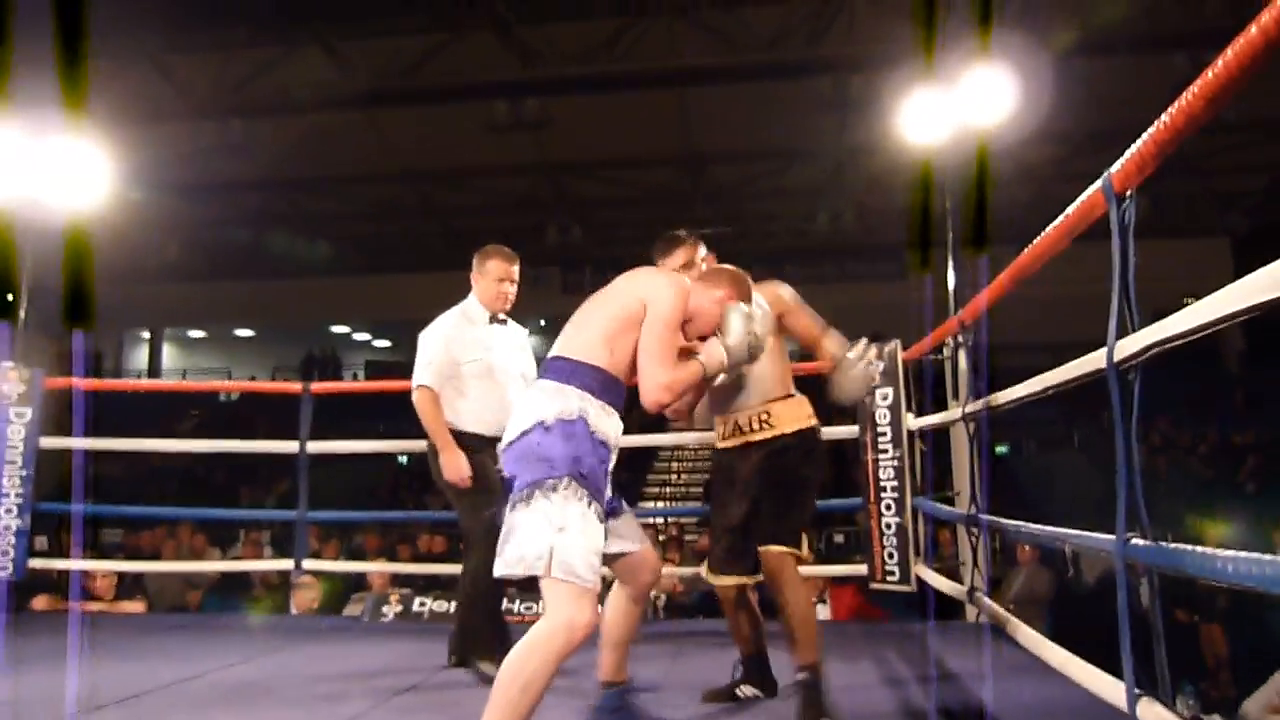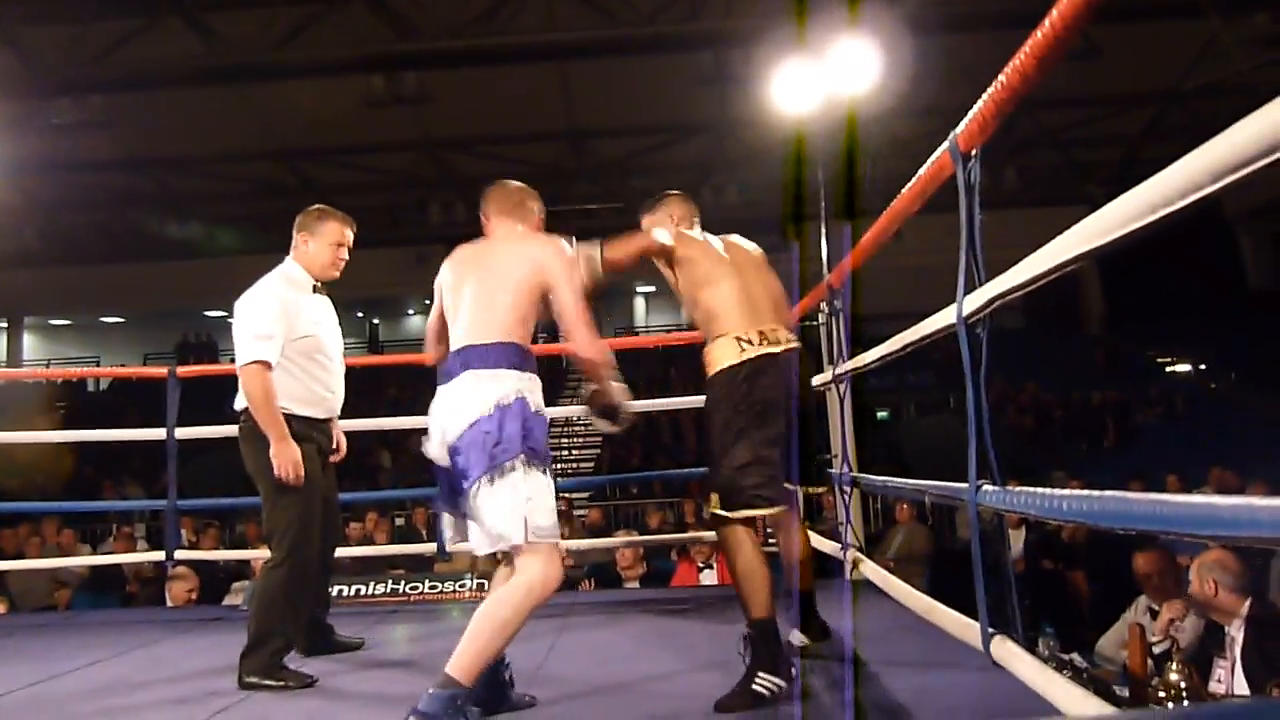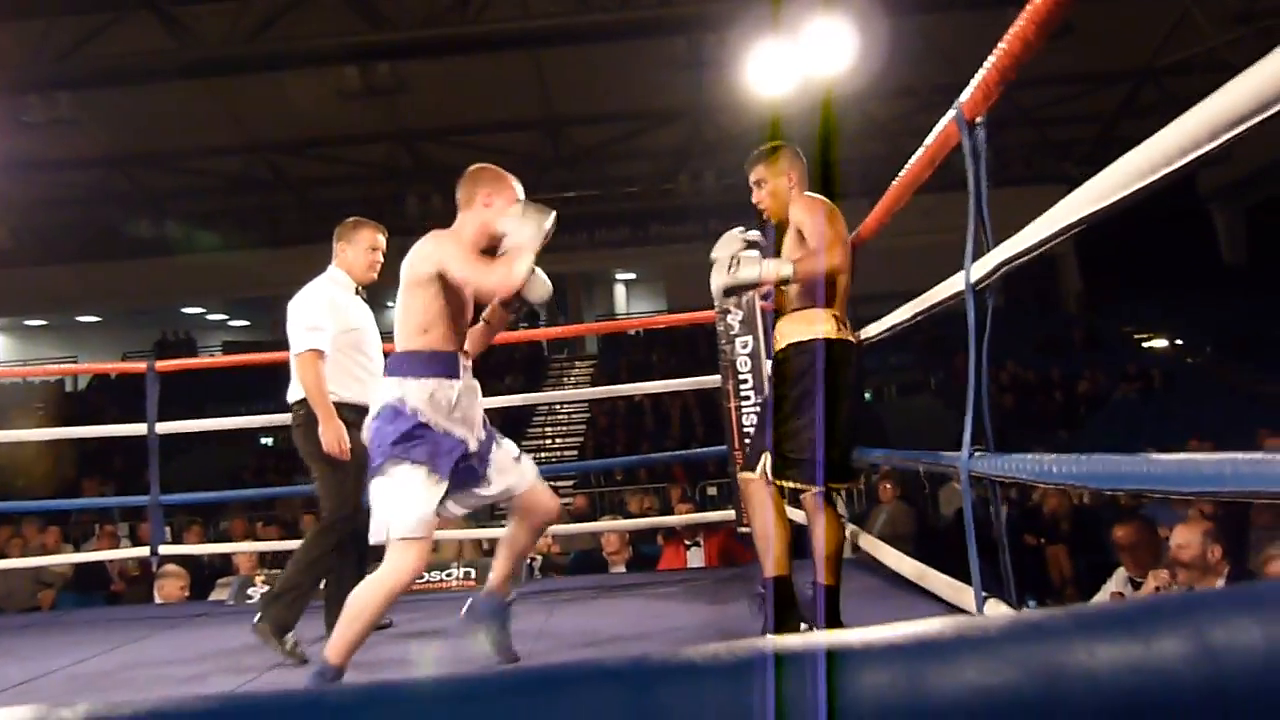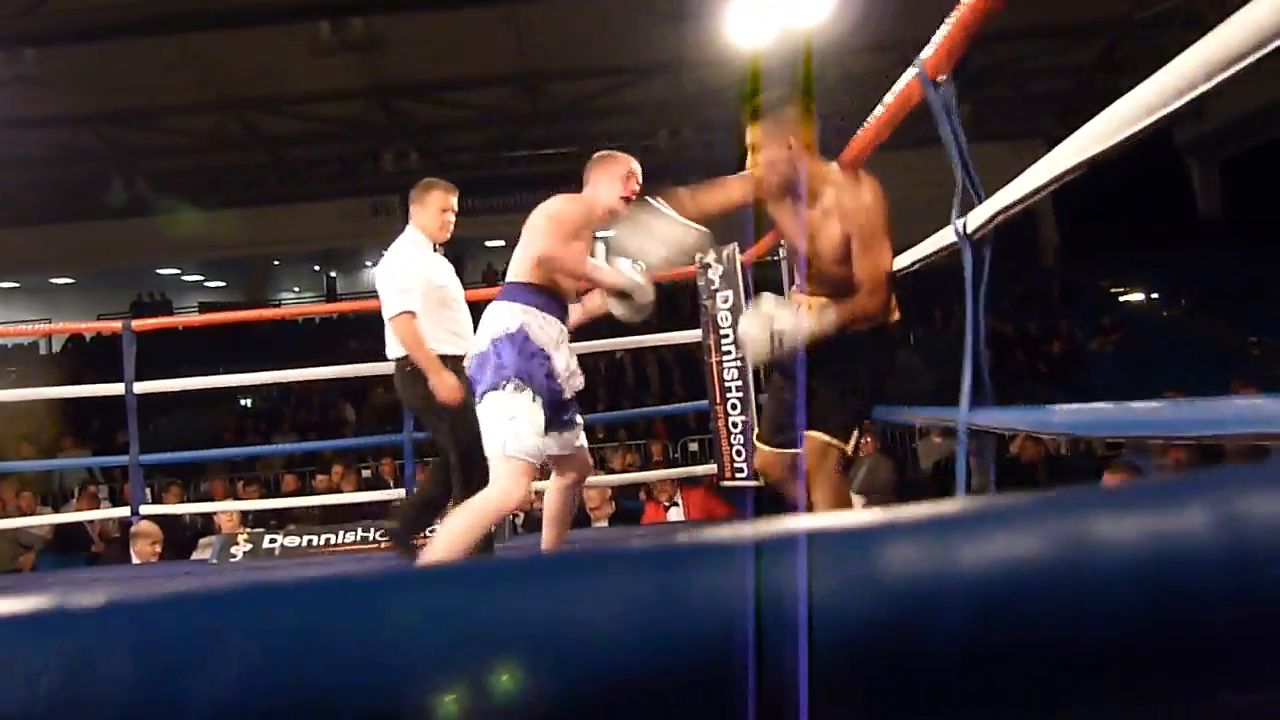
dt=0.7s
person 1, frame 1
left shoulder: (642, 294)
right shoulder: (671, 287)
right elbow: (656, 393)
right wrist: (718, 356)
left hip: (571, 433)
right hip: (560, 426)
left knee: (642, 567)
right knee: (573, 618)
person 1, frame 2
left shoulder: (454, 261)
right shoulder: (549, 250)
left elbow: (433, 350)
right elbow: (586, 349)
right wrist: (612, 394)
left hip: (454, 405)
right hip: (499, 400)
left knee: (528, 555)
right knee: (541, 572)
left ankle: (488, 675)
person 1, frame 3
left shoulder: (460, 264)
right shoulder: (440, 247)
right elbow: (499, 281)
left wrist: (506, 310)
right wrist: (527, 237)
left hip: (457, 410)
right hip: (411, 414)
left knee: (542, 506)
right knee: (406, 564)
left ankle: (490, 605)
right ankle: (325, 676)
person 1, frame 4
left shoulder: (580, 234)
right shoulder: (569, 208)
right elbow: (545, 248)
left wrist: (601, 294)
right wrist: (610, 277)
left hip: (537, 351)
right hip: (515, 340)
left knee: (574, 465)
right knee: (512, 488)
person 2, frame 1
left shoulder: (766, 294)
left elbow: (823, 339)
right elbow: (676, 412)
left wrist: (848, 362)
left hip: (789, 437)
right hip: (734, 451)
left knee: (777, 560)
right knee: (727, 580)
right ankle: (757, 674)
person 2, frame 2
left shoulder: (674, 243)
right shoulder: (744, 247)
left elbow: (618, 253)
right elbow: (787, 316)
left hip: (741, 373)
right hip: (782, 364)
left knee: (733, 517)
right knee: (779, 503)
left ankle: (769, 662)
right ankle: (810, 625)
person 2, frame 3
left shoulder: (808, 204)
right shoulder: (809, 222)
left elbow: (835, 260)
left wrist: (762, 270)
right wrist: (759, 268)
left hip: (811, 349)
right hip: (831, 353)
left knee: (756, 475)
right knee: (816, 489)
left ankle: (781, 616)
right ankle: (825, 618)
person 2, frame 4
left shoulder: (858, 197)
right shoulder: (761, 186)
left elbow: (874, 301)
right elbow: (696, 202)
left wrist: (816, 321)
left hip: (859, 337)
right hip: (800, 337)
left knee: (818, 454)
right knee: (768, 462)
person 3, frame 1
left shoulder: (516, 334)
right shoulder: (448, 328)
left elbow: (529, 394)
right elbow: (423, 392)
right wrist: (447, 450)
left hip: (503, 450)
right hip: (464, 450)
left knee: (487, 547)
right knee: (489, 542)
left ankle: (467, 646)
right ankle: (487, 648)
person 3, frame 2
left shoulder: (320, 302)
right shoulder: (270, 296)
right elbow: (253, 370)
left wrist: (332, 426)
right wrist: (281, 441)
left hip: (312, 433)
right hip: (280, 436)
left knee: (322, 537)
right knee: (294, 545)
left ankle: (313, 632)
right ankle: (261, 664)
person 3, frame 3
left shoulder: (354, 303)
right shoulder: (320, 296)
right elbow: (307, 359)
right wrist: (328, 421)
left hip: (351, 420)
right hip: (327, 419)
left knee: (353, 518)
right knee: (340, 517)
left ankle: (344, 614)
right ankle: (277, 615)
person 3, frame 4
left shoulder: (436, 261)
right shoulder: (404, 258)
right elbow: (402, 321)
right wrist: (437, 374)
left hip: (447, 374)
right hip: (425, 373)
left knee: (452, 466)
right knee: (472, 462)
left ankle: (404, 535)
right ankle: (476, 553)
